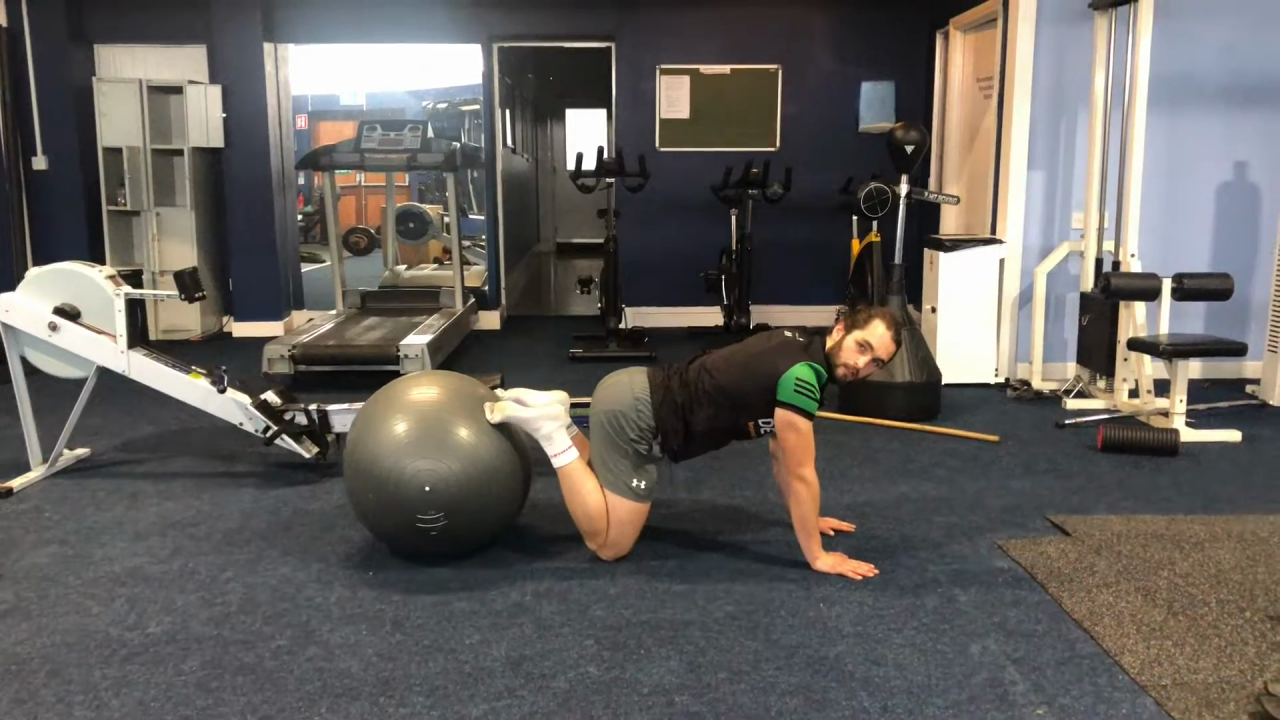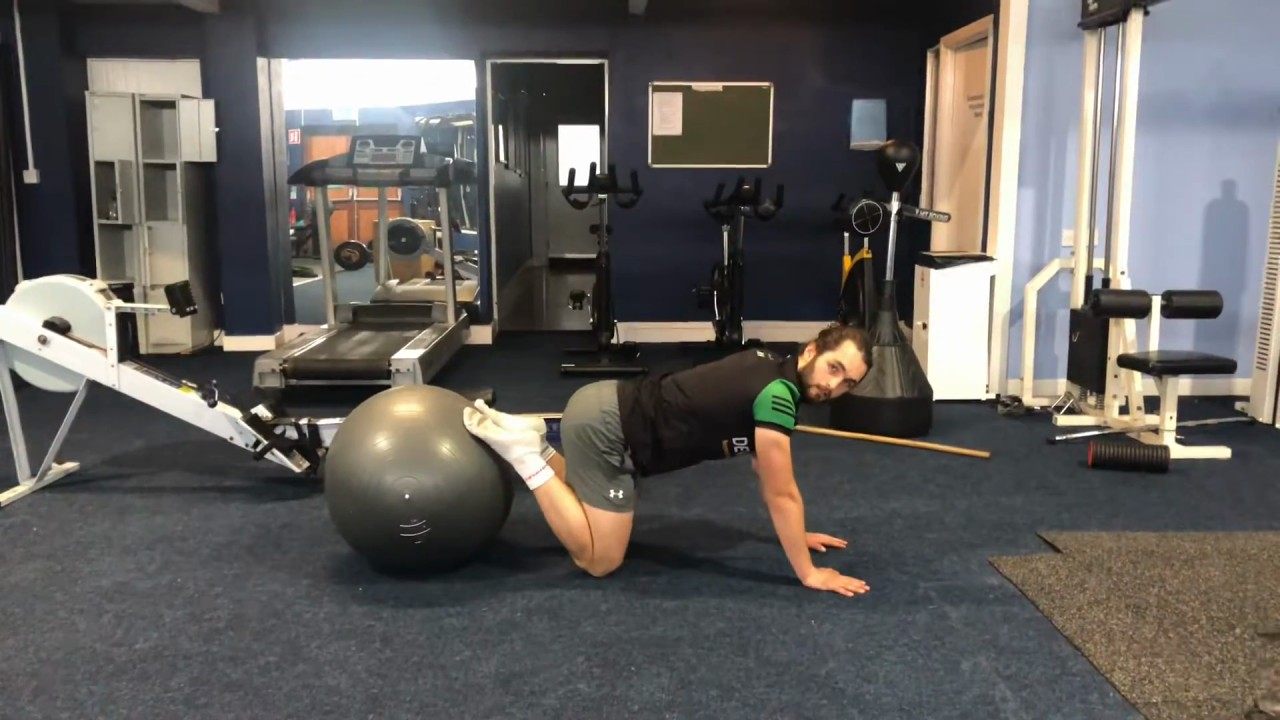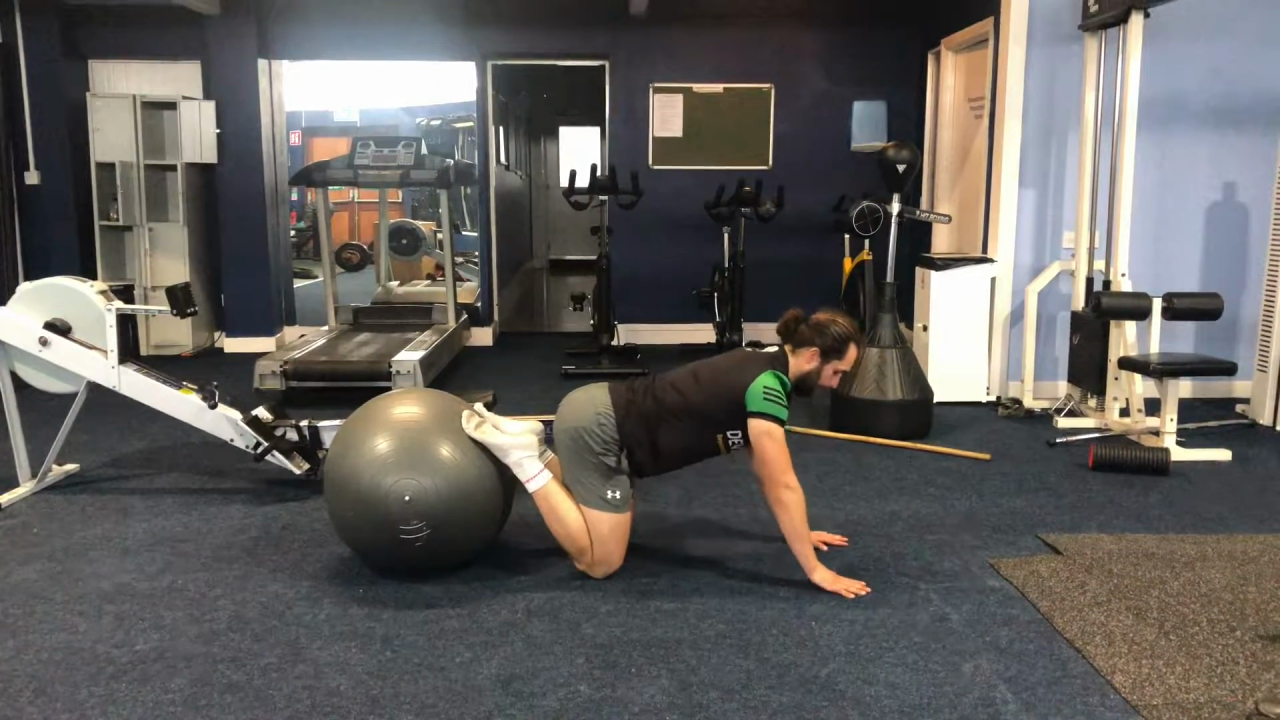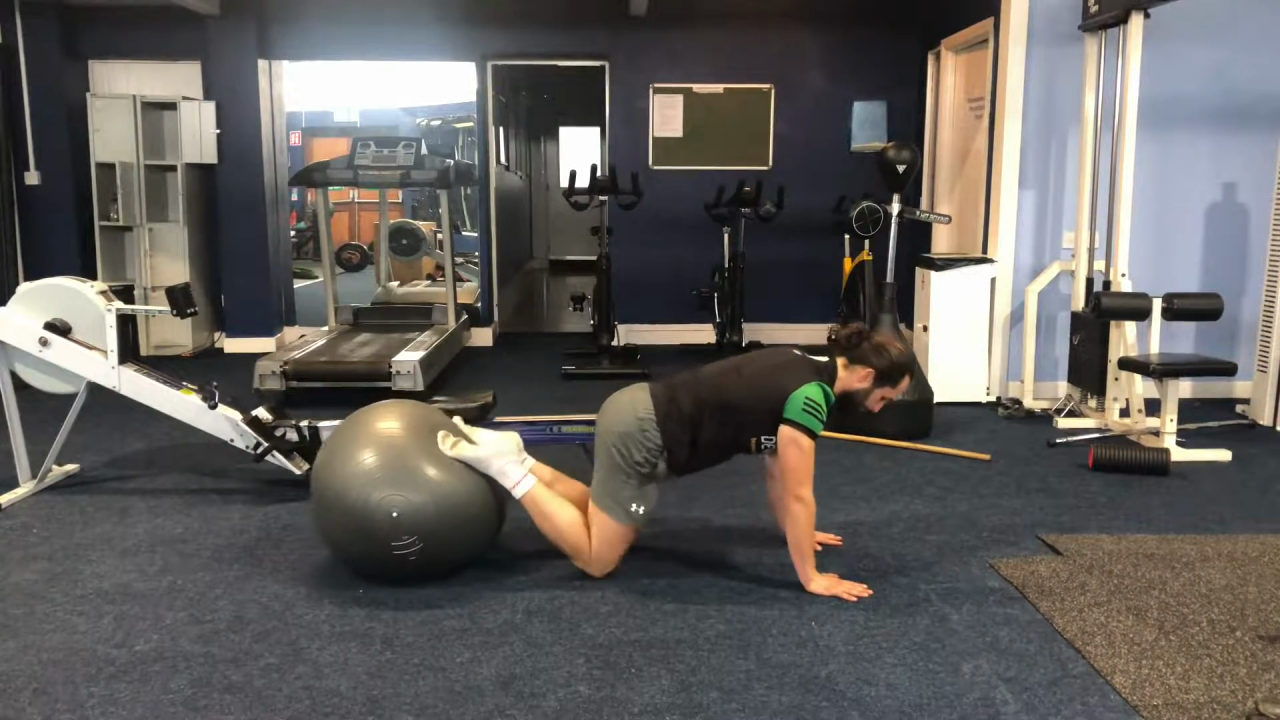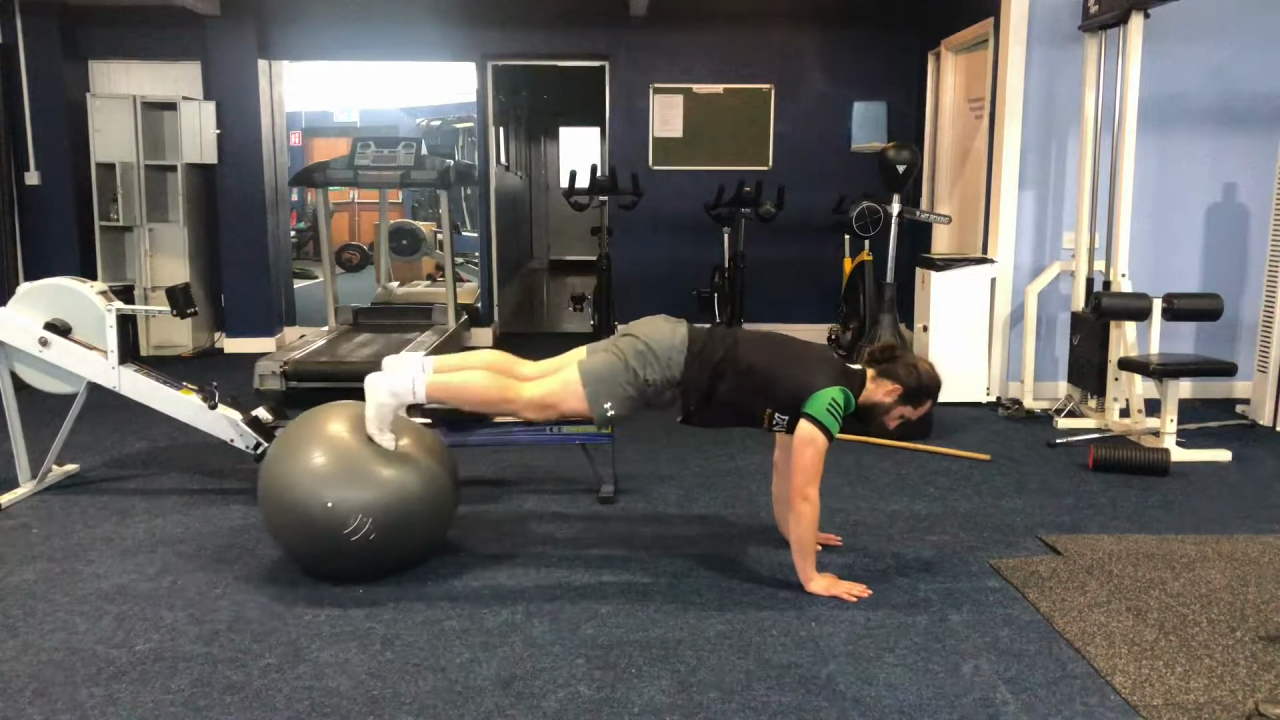
dt=1s
person 1, frame 1
left shoulder: (800, 348)
right shoulder: (802, 375)
left elbow: (781, 453)
right elbow: (801, 474)
left wrist: (807, 517)
right wrist: (817, 556)
left hip: (636, 392)
right hip: (637, 414)
left knee: (608, 501)
right knee: (610, 543)
left ankle: (553, 414)
right ankle: (549, 429)
person 1, frame 2
left shoulder: (774, 370)
right shoulder: (777, 395)
left elbow: (765, 470)
right elbow: (782, 493)
left wrist: (796, 534)
right wrist: (808, 573)
left hip: (606, 405)
right hip: (605, 427)
left knee: (601, 520)
right knee: (600, 559)
left ankle: (529, 439)
right ankle: (523, 451)
person 1, frame 3
left shoulder: (765, 366)
right shoulder: (768, 386)
left elbow: (765, 469)
right elbow: (782, 485)
left wrist: (798, 530)
right wrist: (815, 571)
left hip: (596, 410)
right hip: (598, 430)
left knee: (603, 520)
right knee: (600, 562)
left ankle: (526, 441)
right ankle: (521, 455)
person 1, frame 4
left shoulder: (802, 367)
right shoulder: (810, 395)
left elbow: (776, 469)
right elbow: (798, 494)
left wrist: (796, 532)
right wrist: (812, 578)
left hip: (635, 410)
right hip: (641, 435)
left knee: (603, 519)
right knee: (596, 560)
left ankle: (509, 454)
right ankle: (506, 465)
person 1, frame 5
left shoulder: (828, 375)
right shoulder: (832, 397)
left elbow: (783, 464)
right elbow: (804, 491)
left wrist: (793, 532)
right wrist: (811, 577)
left hip: (665, 340)
right hip: (663, 363)
left knee: (529, 372)
right knee: (529, 402)
left ankle: (412, 368)
right ankle: (403, 388)
